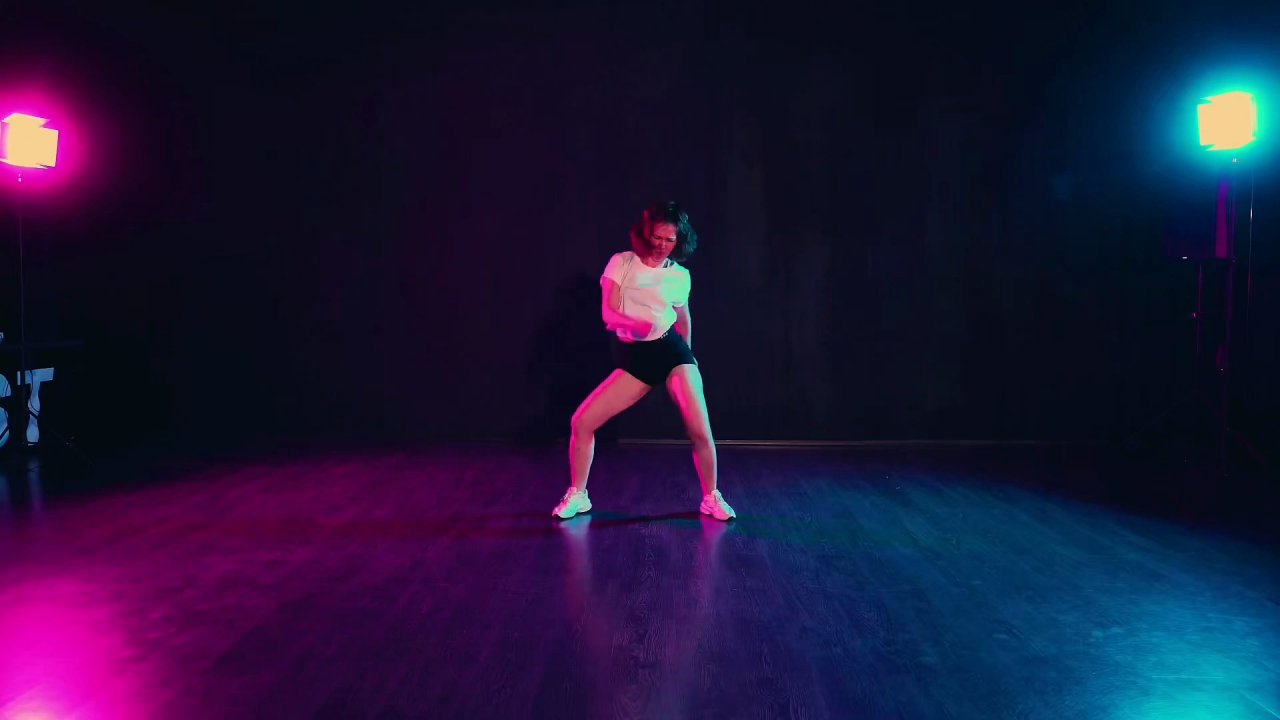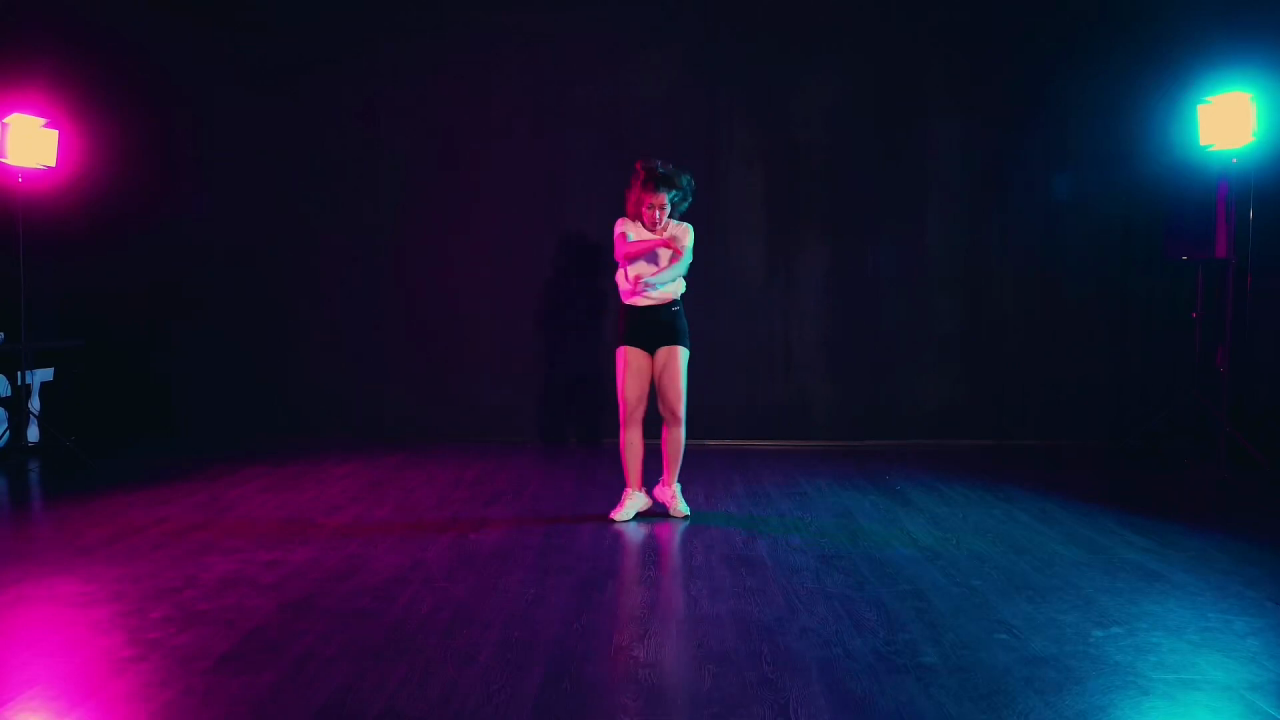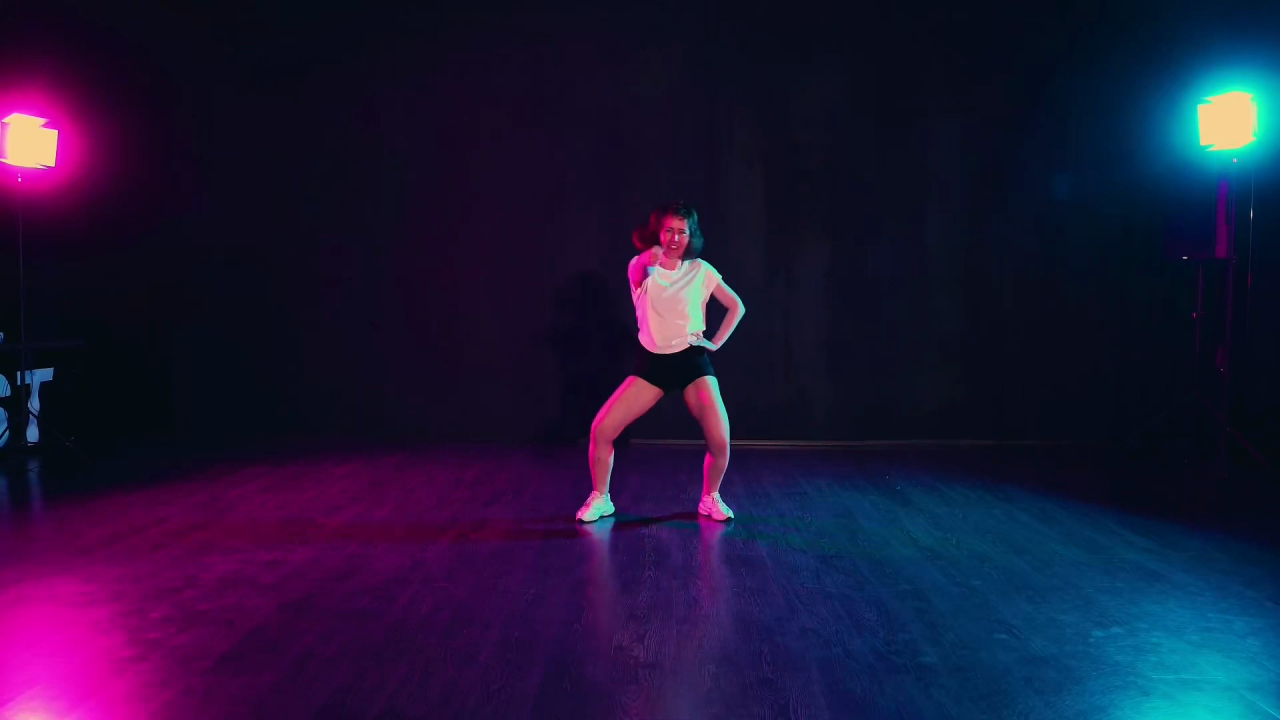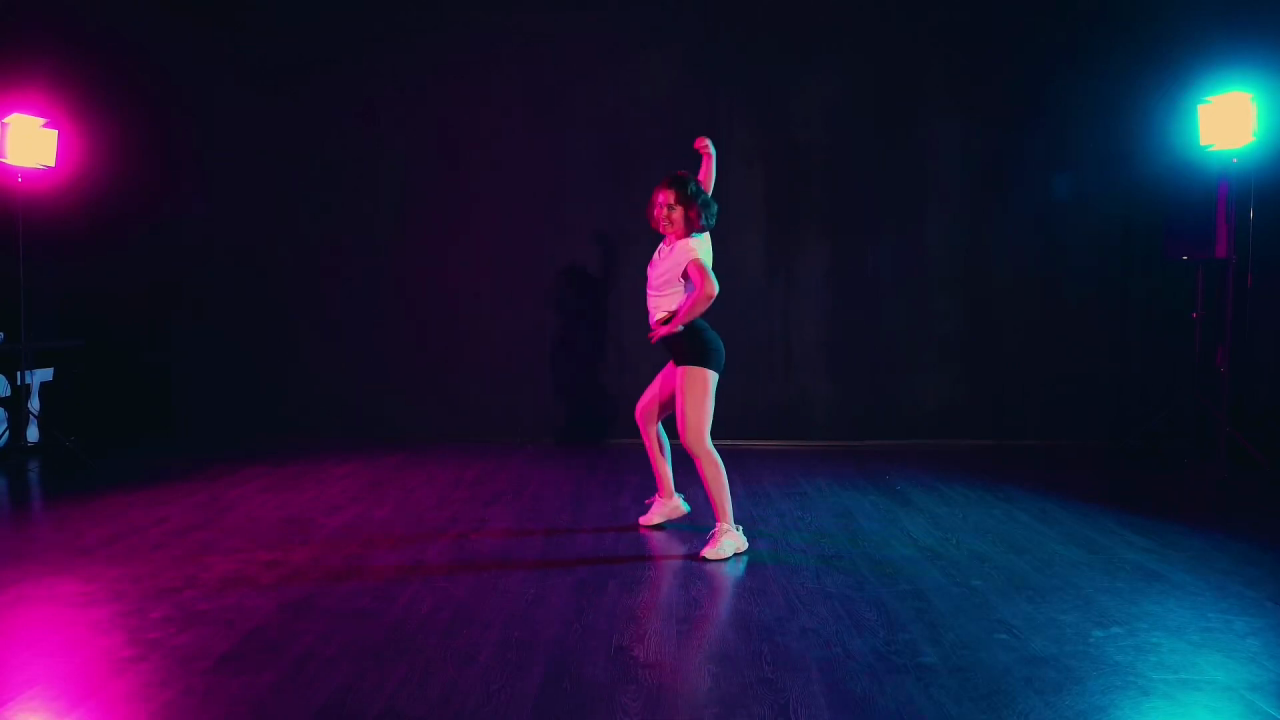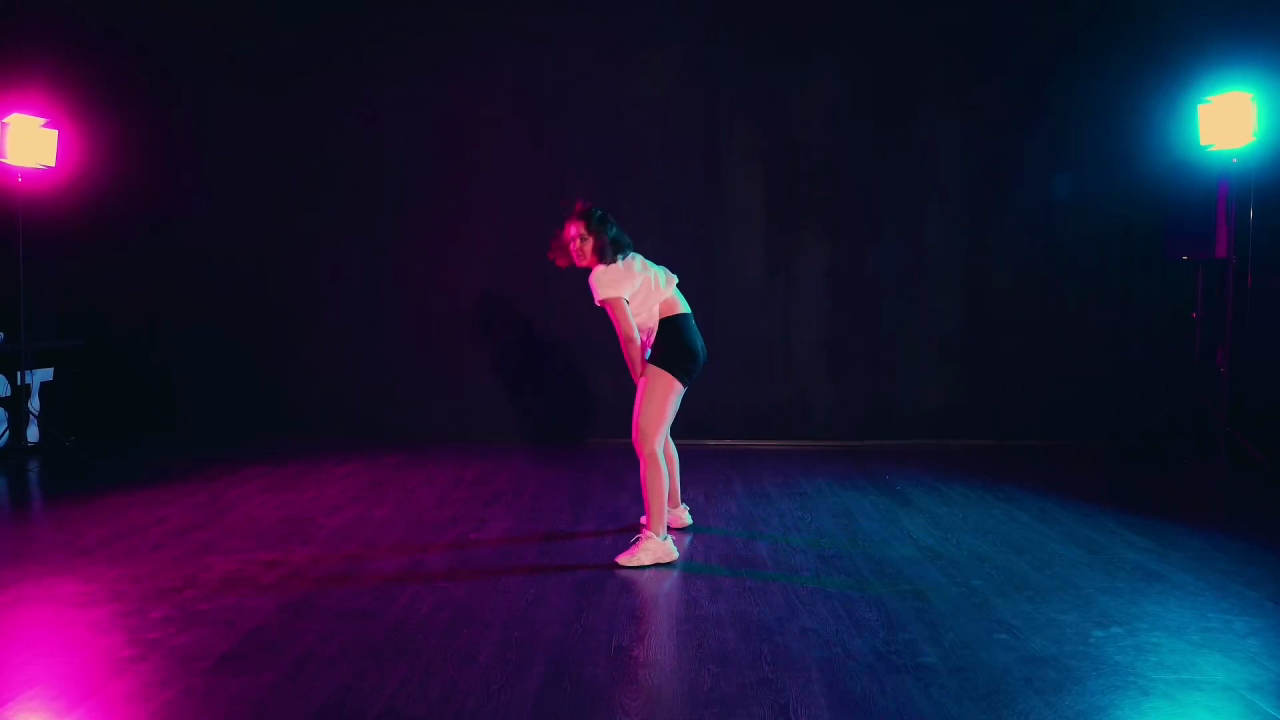
dt=1s
person 1, frame 1
left shoulder: (680, 276)
right shoulder: (621, 262)
right elbow: (608, 312)
left wrist: (690, 353)
right wrist: (634, 323)
left hip: (673, 354)
right hip: (634, 360)
left knee: (700, 432)
right knee: (581, 422)
left ankle: (710, 497)
right ankle: (577, 494)
person 1, frame 2
left shoulder: (682, 230)
right shoulder: (625, 227)
left elbow: (680, 266)
right elbow: (623, 254)
left wrist: (652, 279)
right wrist: (659, 243)
left hip: (669, 320)
right hip: (634, 323)
left knee: (674, 411)
right knee: (630, 414)
left ankle: (670, 488)
right ankle: (633, 493)
person 1, frame 3
left shoulder: (701, 270)
right shoulder: (642, 267)
left elbow: (737, 307)
right elbow: (642, 270)
left wrist: (715, 343)
right wrist: (649, 258)
left hip: (693, 362)
right hip: (652, 363)
left knee: (720, 441)
right knee: (601, 429)
left ankle: (710, 498)
right ankle: (600, 498)
person 1, frame 4
left shoulder: (688, 248)
right shoulder: (679, 241)
left elbow: (709, 289)
right elbow: (703, 190)
left wrist: (677, 321)
right wrist: (708, 156)
left hip: (697, 348)
right hip: (686, 349)
left knee: (693, 439)
right knee: (646, 414)
left ankle: (728, 530)
right ankle: (668, 499)
person 1, frame 5
left shoulder: (601, 277)
right shoulder: (627, 260)
left elbow: (628, 334)
right elbow: (666, 284)
left wrist: (637, 370)
left hip: (675, 346)
right hip: (683, 341)
left knee: (645, 440)
right knee: (657, 434)
left ankle: (656, 540)
right ankle: (674, 510)
